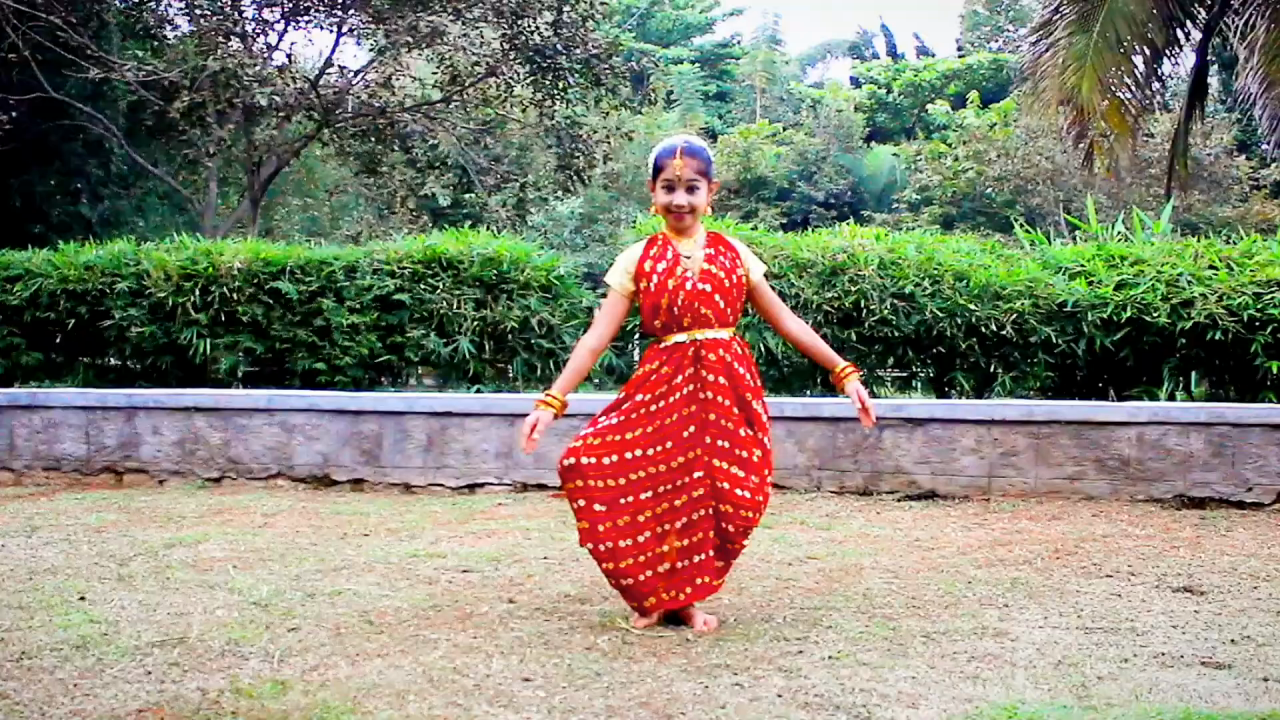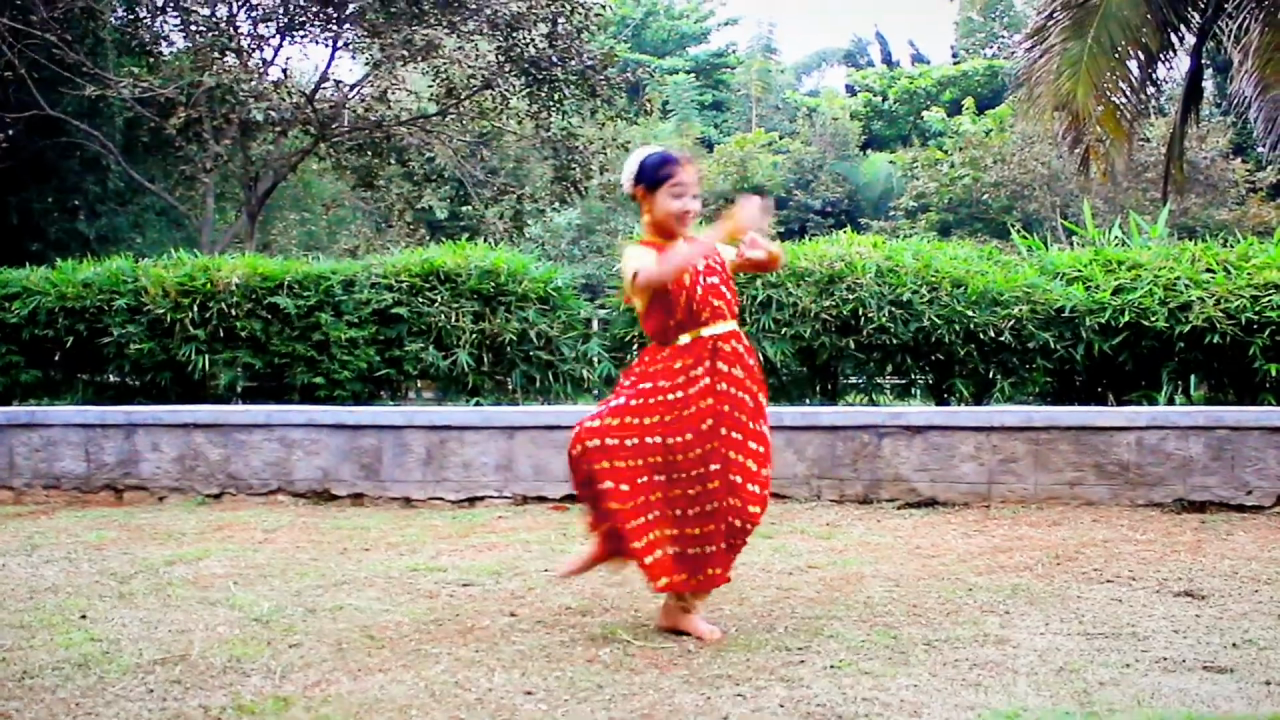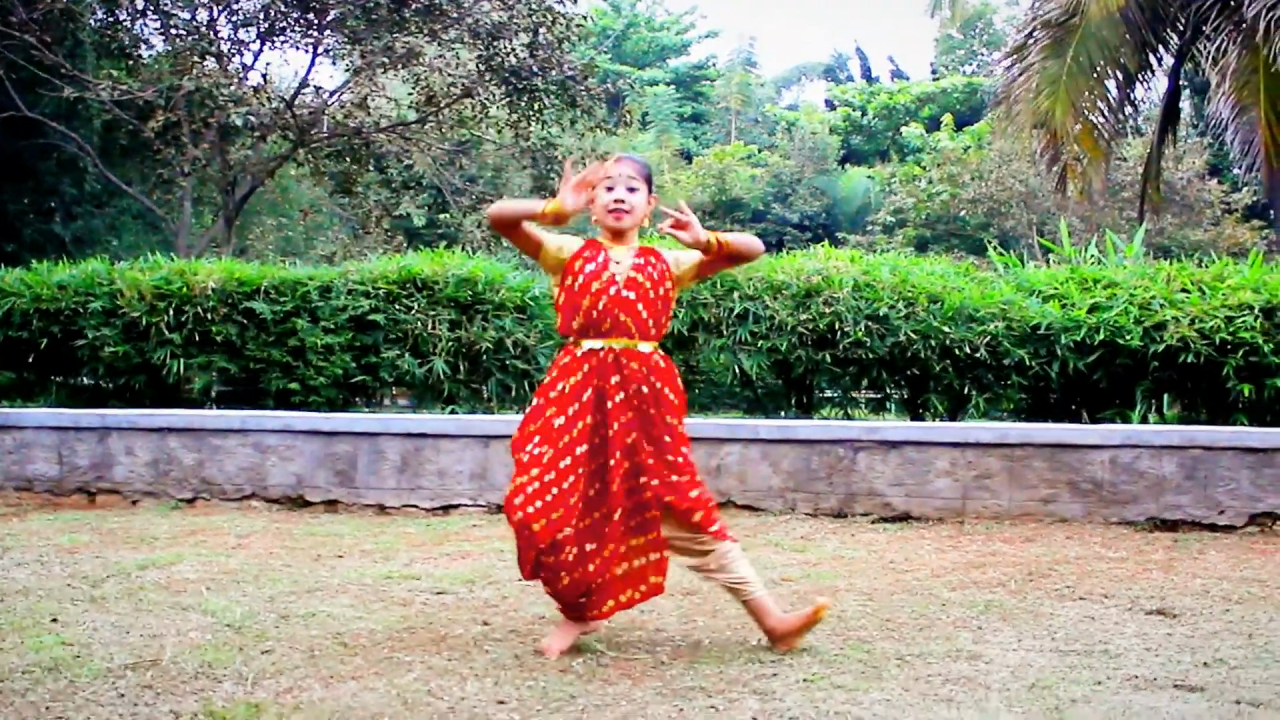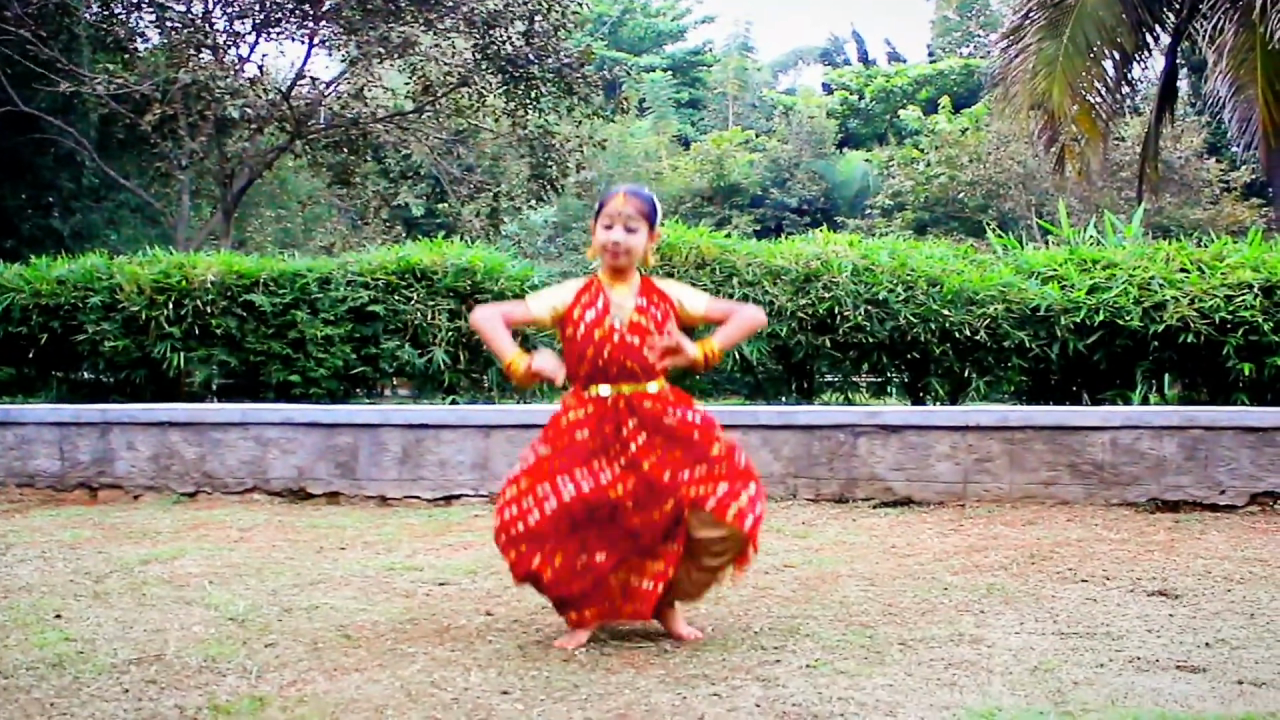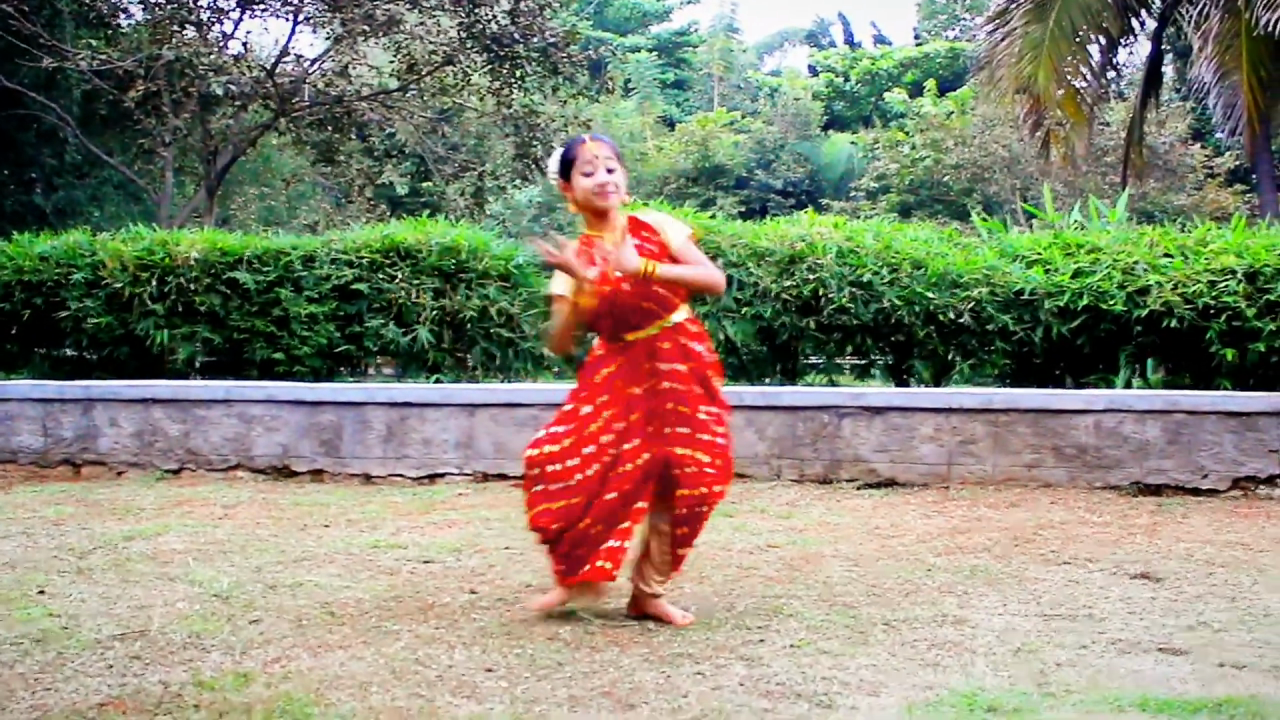
dt=1s
person 1, frame 1
left shoulder: (735, 254)
right shoulder: (638, 259)
left elbow: (785, 320)
right elbow: (597, 336)
left wrist: (845, 373)
right wrist: (551, 401)
left hip: (728, 386)
right hip: (663, 386)
left knee: (724, 496)
left ankle: (686, 597)
right ankle: (652, 594)
person 1, frame 2
left shoulder: (711, 245)
right shoulder: (640, 258)
left elbow: (768, 254)
right elbow: (657, 276)
left wrist: (765, 251)
right wrist: (727, 230)
left hip: (734, 380)
right hip: (684, 375)
left knee: (719, 494)
right knee: (605, 440)
left ankle: (681, 606)
right ankle: (612, 539)
person 1, frame 3
left shoulder: (667, 261)
right shoulder: (569, 251)
left elbow: (753, 250)
right elbow: (498, 217)
left wrist: (705, 240)
right wrist: (556, 210)
left hip: (644, 391)
right hip: (579, 391)
left knee: (680, 505)
right knee: (559, 503)
left ankle: (770, 618)
right ankle: (581, 615)
person 1, frame 4
left shoulder: (668, 295)
right shoulder: (570, 296)
left elbow: (754, 316)
right elbow: (484, 315)
left wrist: (701, 354)
right wrist: (519, 363)
left hip: (658, 424)
right hip: (589, 426)
left knee: (728, 513)
right knee: (526, 517)
left ankle: (663, 602)
right ankle: (585, 610)
person 1, frame 5
left shoulder: (658, 226)
right shoulder: (573, 260)
left elbow: (714, 280)
right elbow: (559, 344)
left wrist: (642, 267)
right wrist: (581, 291)
left hip: (682, 364)
right hip: (620, 370)
left knee: (691, 478)
right knee: (557, 461)
left ankle: (648, 589)
right ankle: (579, 576)
